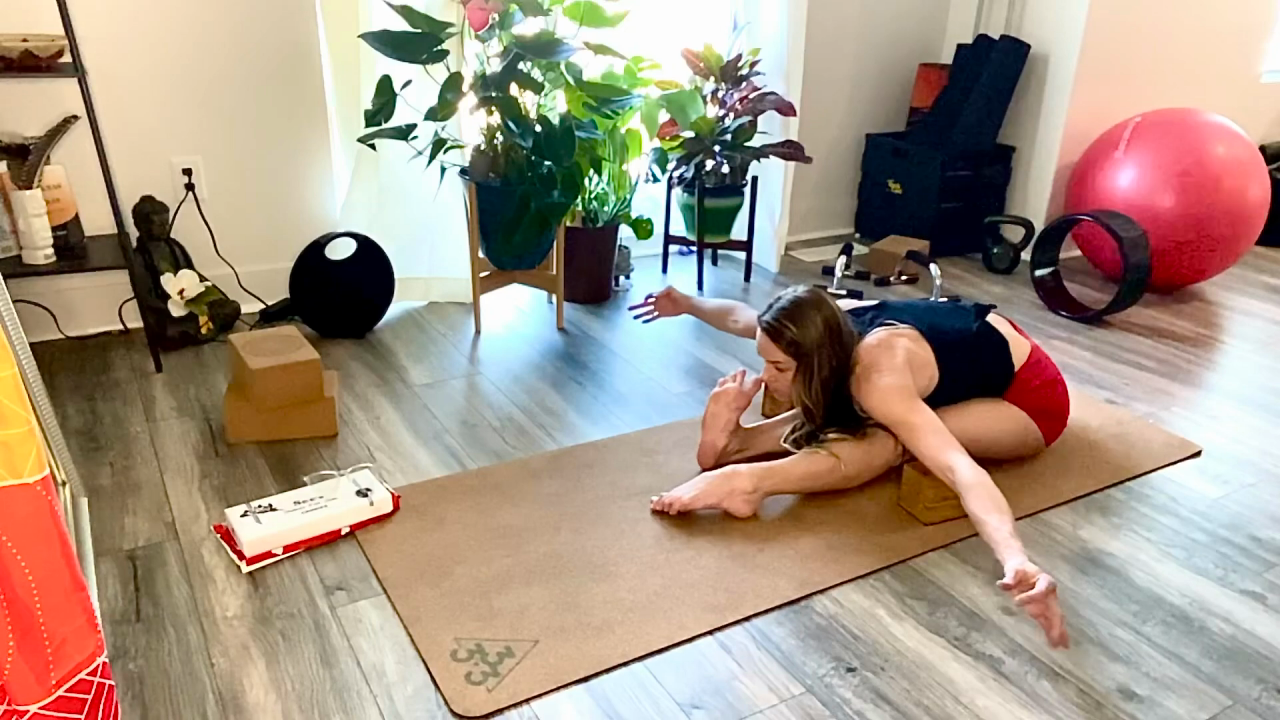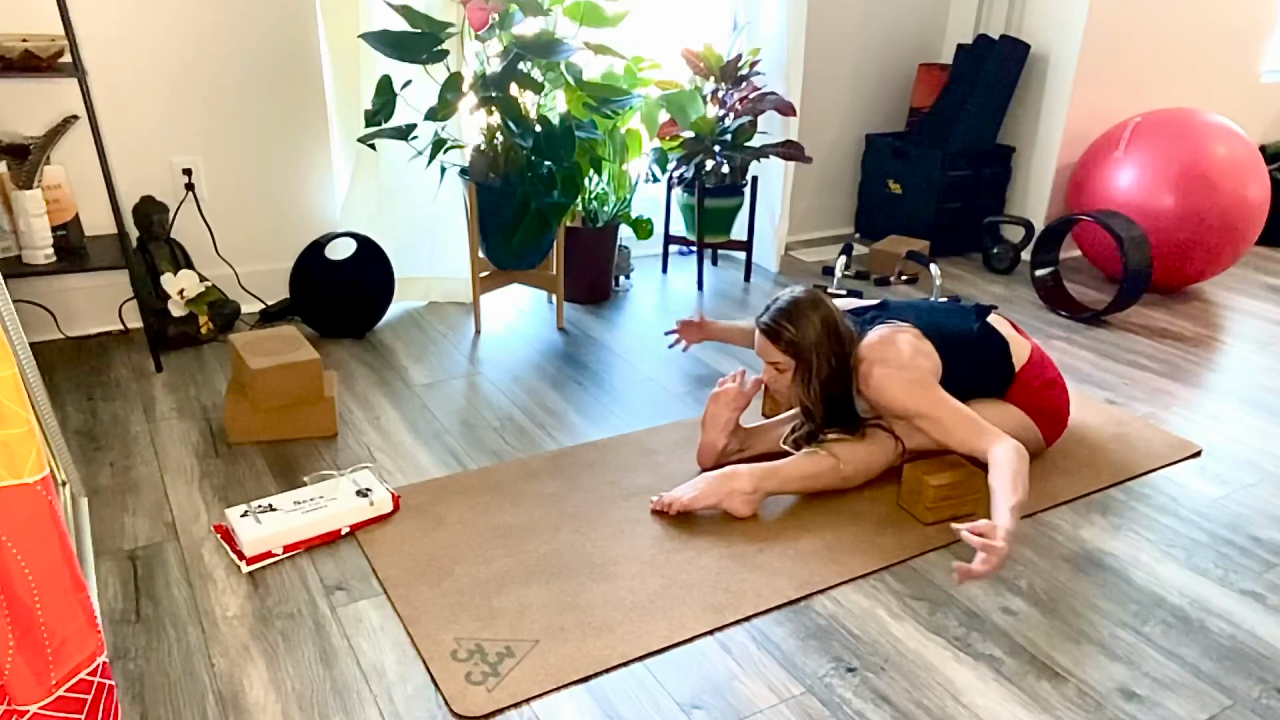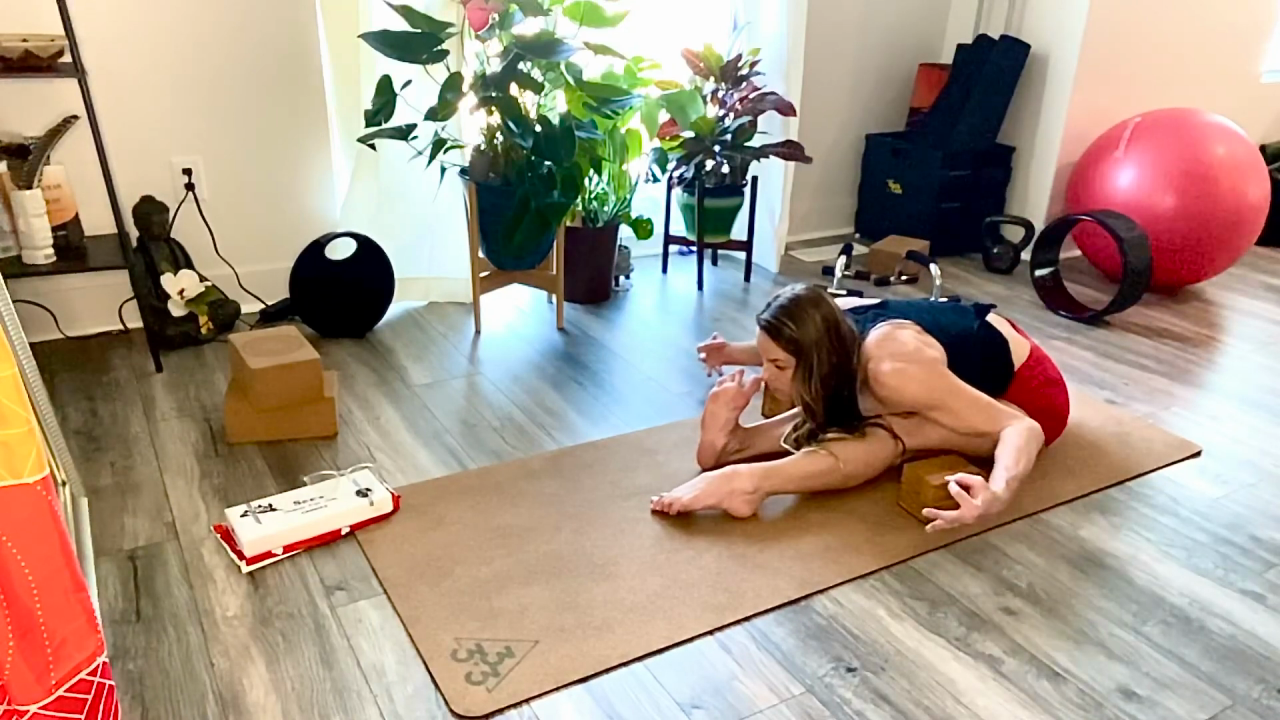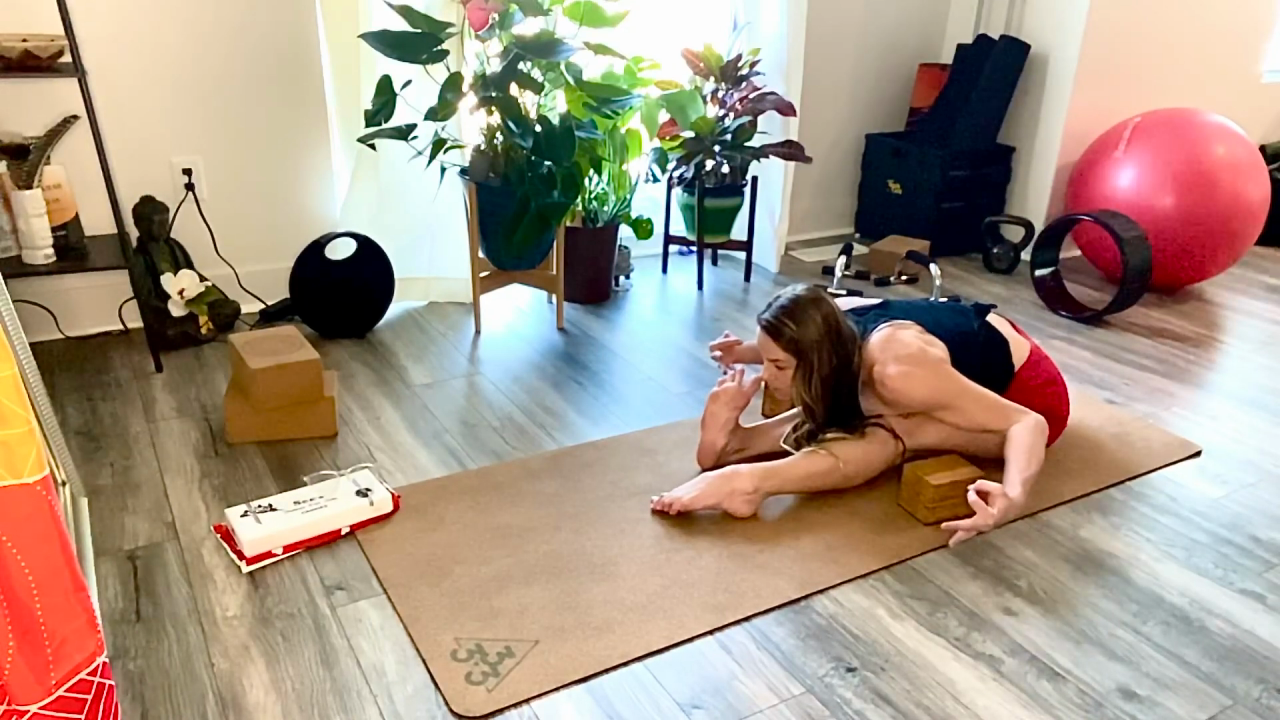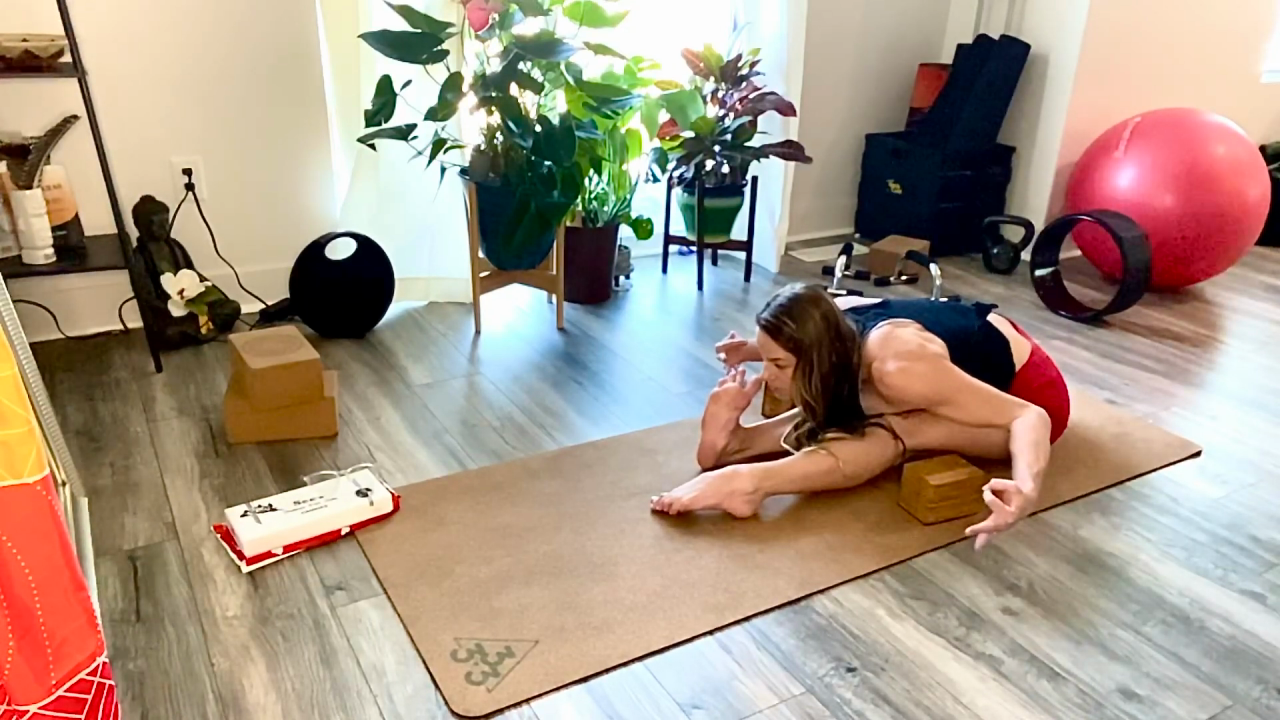
dt=1s
person 1, frame 1
left shoulder: (875, 378)
right shoulder: (829, 328)
left elbow: (962, 469)
right elbow: (741, 315)
left wrist: (1016, 560)
right wrist: (685, 304)
left hip: (1029, 395)
left knee: (893, 441)
person 1, frame 2
left shoulder: (882, 375)
right shoulder: (832, 326)
left elbow: (1004, 448)
right elbow: (783, 336)
left wrist: (1003, 527)
right wrist: (712, 331)
left hip: (1030, 398)
left knee: (895, 437)
person 1, frame 3
left shoulder: (891, 371)
right shoulder: (834, 324)
left elbow: (1022, 429)
left wrist: (996, 495)
right wrist: (735, 354)
left hip: (1029, 396)
left knee: (896, 433)
person 1, frame 4
left shoulder: (894, 371)
right shoulder: (834, 327)
left elbow: (1027, 423)
right elbow: (796, 350)
left wrist: (1012, 497)
right wrist: (747, 353)
left hip: (1030, 394)
left knee: (893, 432)
person 1, frame 5
left shoulder: (895, 369)
right shoulder: (835, 323)
left elbow: (1028, 415)
left wrist: (1026, 490)
right wrist: (754, 351)
left hip: (1031, 391)
left knee: (896, 432)
